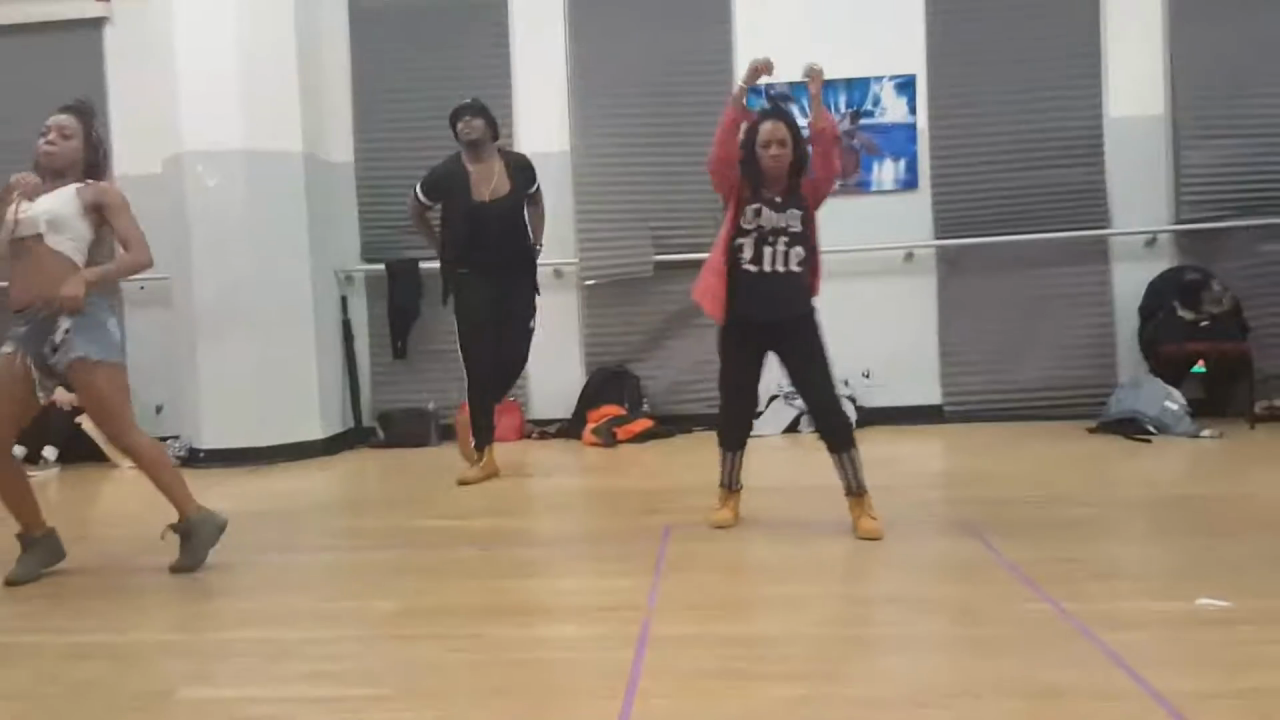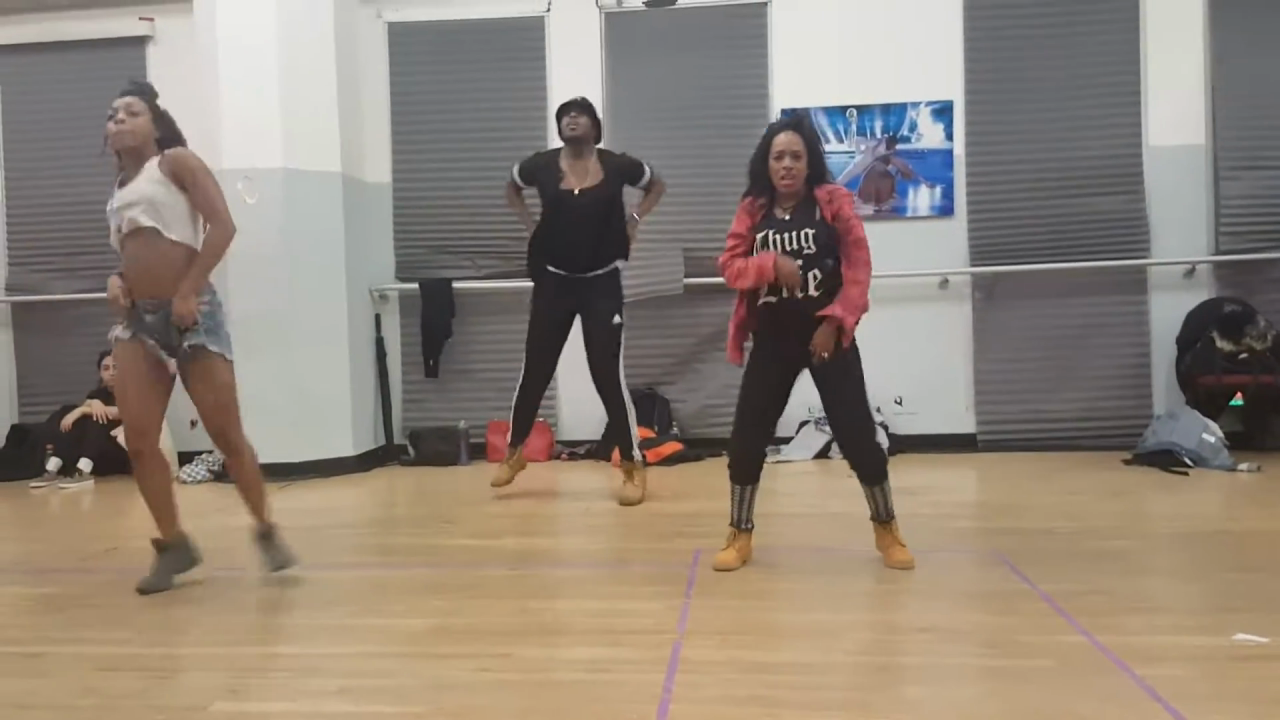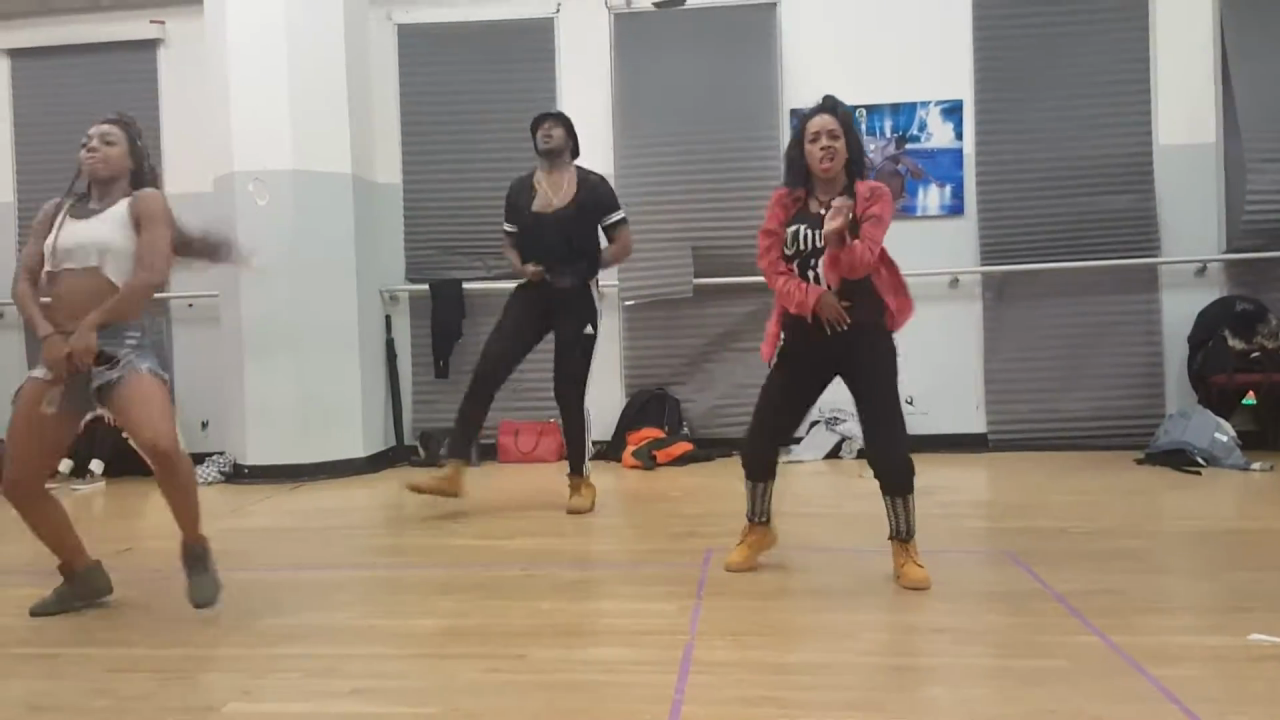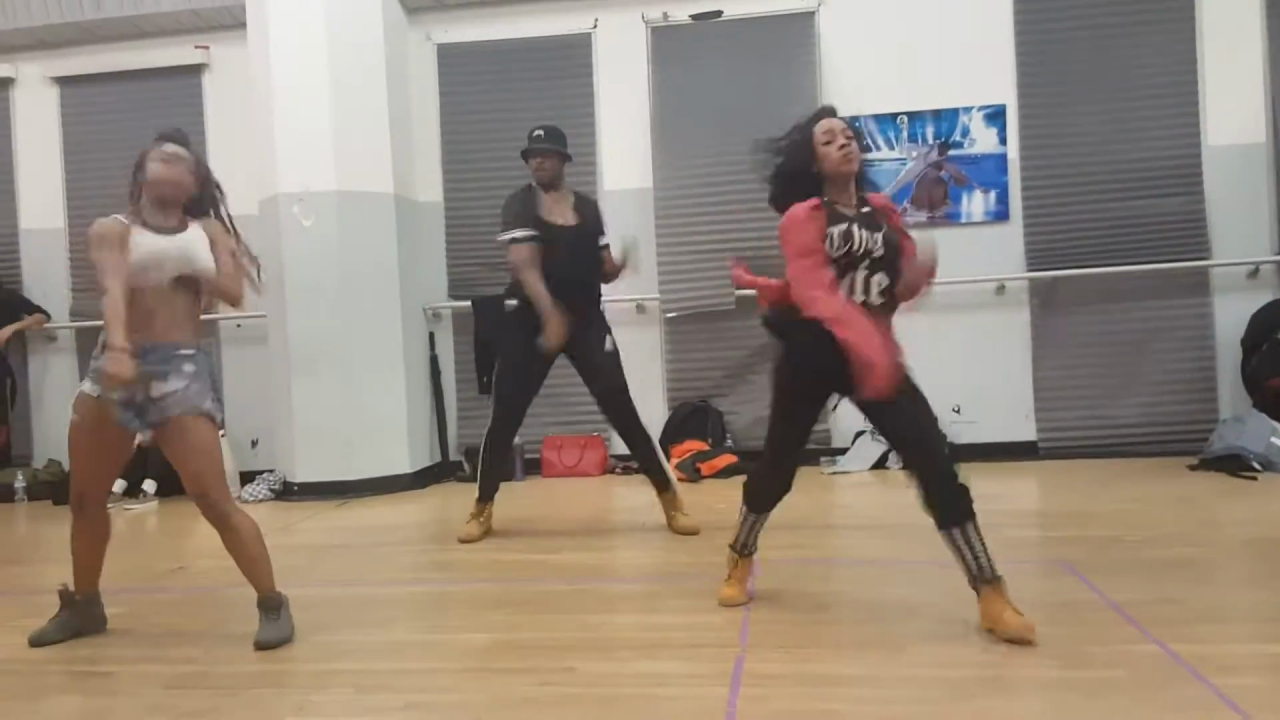
dt=1s
person 1, frame 1
left shoulder: (96, 192)
left elbow: (140, 255)
left wrist: (85, 279)
left hip: (77, 320)
left knee: (122, 433)
left ankle: (195, 519)
person 1, frame 2
left shoulder: (175, 162)
right shoulder: (118, 191)
left elbow: (222, 227)
left wrist: (186, 290)
right wrist: (117, 280)
left hip: (191, 314)
right hip: (136, 321)
left knee: (226, 434)
right knee: (139, 440)
left ankle: (268, 533)
right ankle: (174, 546)
person 1, frame 3
left shoulder: (147, 201)
right shoulder: (54, 210)
left elbow: (154, 274)
left wrist: (90, 324)
right wrist: (47, 336)
left hip: (122, 346)
right hip: (60, 353)
left knee: (164, 449)
left ankle: (195, 551)
right ankle: (83, 575)
person 1, frame 4
left shoulder: (210, 230)
right shoulder: (112, 229)
left elbow: (233, 292)
right elbow: (110, 286)
right wrist: (115, 350)
left hip: (178, 369)
right hip: (112, 366)
left knee: (214, 501)
right knee: (85, 498)
left ankle: (273, 605)
right ankle: (83, 606)
person 2, frame 1
left shoulder: (806, 191)
right shoulder: (738, 189)
left elbow: (829, 161)
right elbow: (721, 154)
left wrist: (817, 99)
right wrist: (742, 90)
left hip: (796, 316)
right hip: (743, 318)
left knee: (826, 405)
right knee: (736, 409)
left ankle: (859, 500)
right ankle: (729, 495)
person 2, frame 2
left shoulder: (834, 200)
right shoulder: (752, 210)
left elbow: (858, 262)
right elbow: (730, 267)
left wrist: (837, 320)
right wrist: (770, 265)
left hip: (828, 333)
right hip: (772, 339)
left knee: (857, 435)
right knee: (747, 437)
left ankle: (886, 529)
right ankle: (740, 536)
person 2, frame 3
left shoulder: (873, 196)
right shoulder: (784, 202)
left elbow: (859, 263)
right elbow: (772, 267)
left wrist: (839, 237)
right wrist: (812, 297)
left hip: (866, 337)
right hip: (805, 337)
left knee: (889, 446)
right knee: (760, 438)
left ankle: (904, 550)
right ankle: (758, 530)
person 2, frame 4
left shoulder: (882, 212)
right shoulder: (801, 217)
right elbow: (814, 292)
left wrist: (916, 274)
right wrist: (865, 345)
left hip: (874, 359)
right hip: (808, 360)
left knee: (935, 467)
right knee: (775, 470)
left ankle: (992, 597)
right ankle: (740, 562)
person 3, frame 1
left shoulder: (518, 165)
right shoulder: (445, 175)
left elbow: (535, 203)
right elbow: (417, 213)
left wrist: (536, 246)
right wrist: (445, 251)
left hip: (517, 279)
right hip: (472, 281)
left knee: (511, 363)
right knee: (480, 367)
left ankle: (471, 422)
right ankle: (485, 455)
person 3, frame 2
left shoulder: (618, 165)
right shoulder: (541, 165)
left elbow: (656, 186)
right elbow: (512, 189)
left wrist: (633, 221)
right wrist: (532, 228)
left hip: (601, 283)
right hip: (553, 282)
left knee: (608, 375)
right knee: (536, 369)
left ankle: (633, 468)
right ankle: (514, 453)
person 3, frame 3
left shoulder: (594, 187)
right shoulder: (520, 189)
left elbow: (623, 244)
left wrist: (587, 270)
right wrist: (522, 267)
left hip: (576, 297)
right hip: (533, 294)
left knee: (569, 391)
right knee: (486, 374)
left ankle: (580, 482)
right ankle: (451, 472)
person 3, frame 4
left shoulder: (587, 207)
right shoulder: (520, 205)
left elbow: (603, 270)
right elbow: (523, 267)
left wrist: (616, 267)
right wrist: (550, 316)
left hip: (586, 322)
right hip: (532, 323)
left knee: (623, 415)
right knee: (504, 417)
left ankle: (671, 503)
right ankle: (482, 510)
